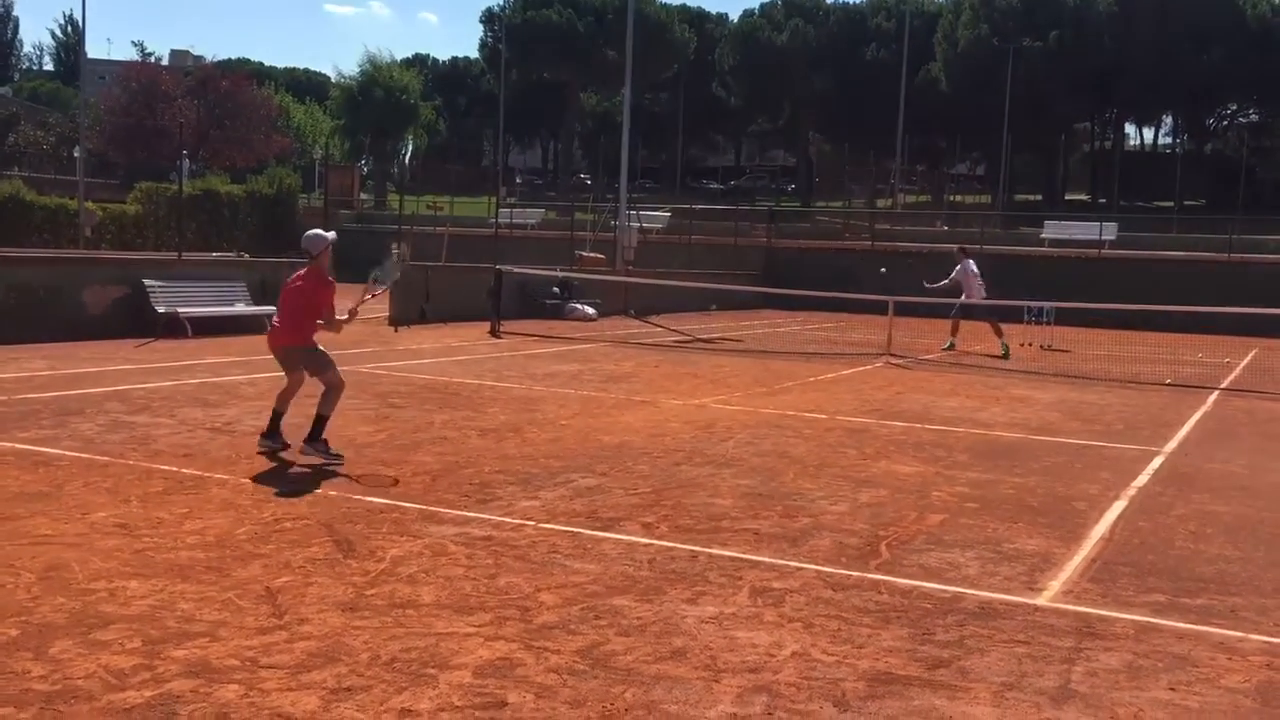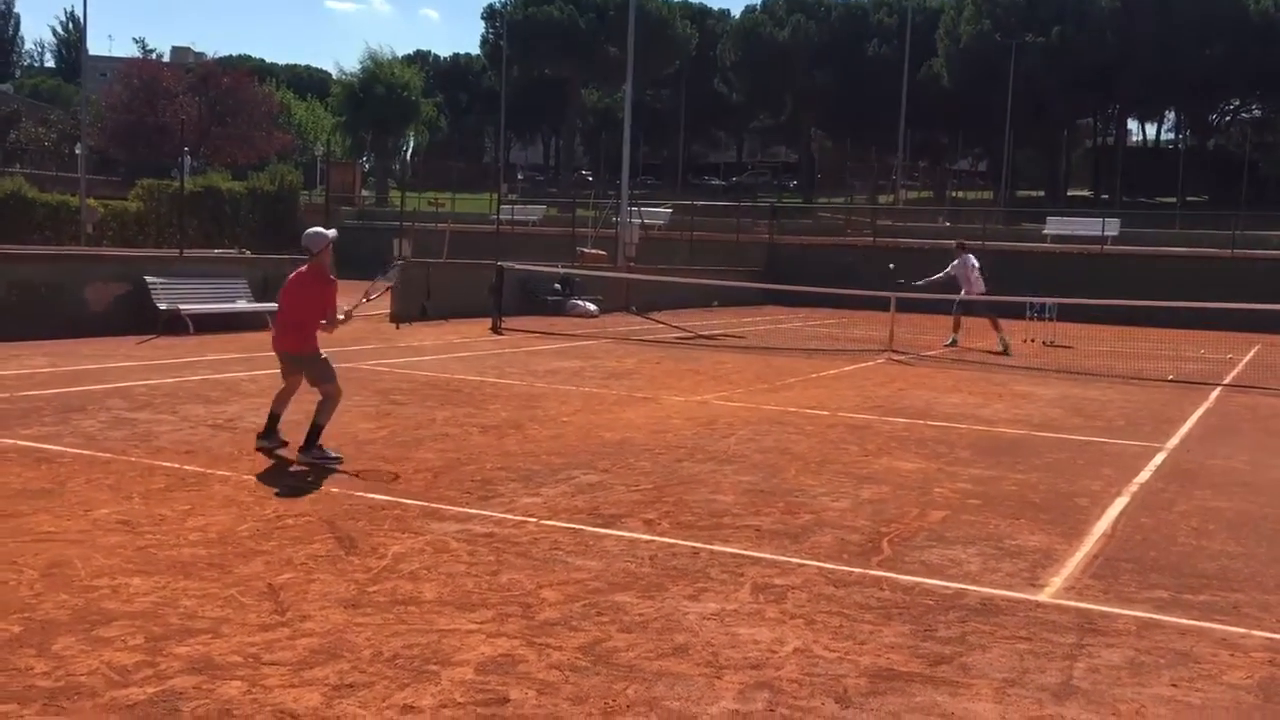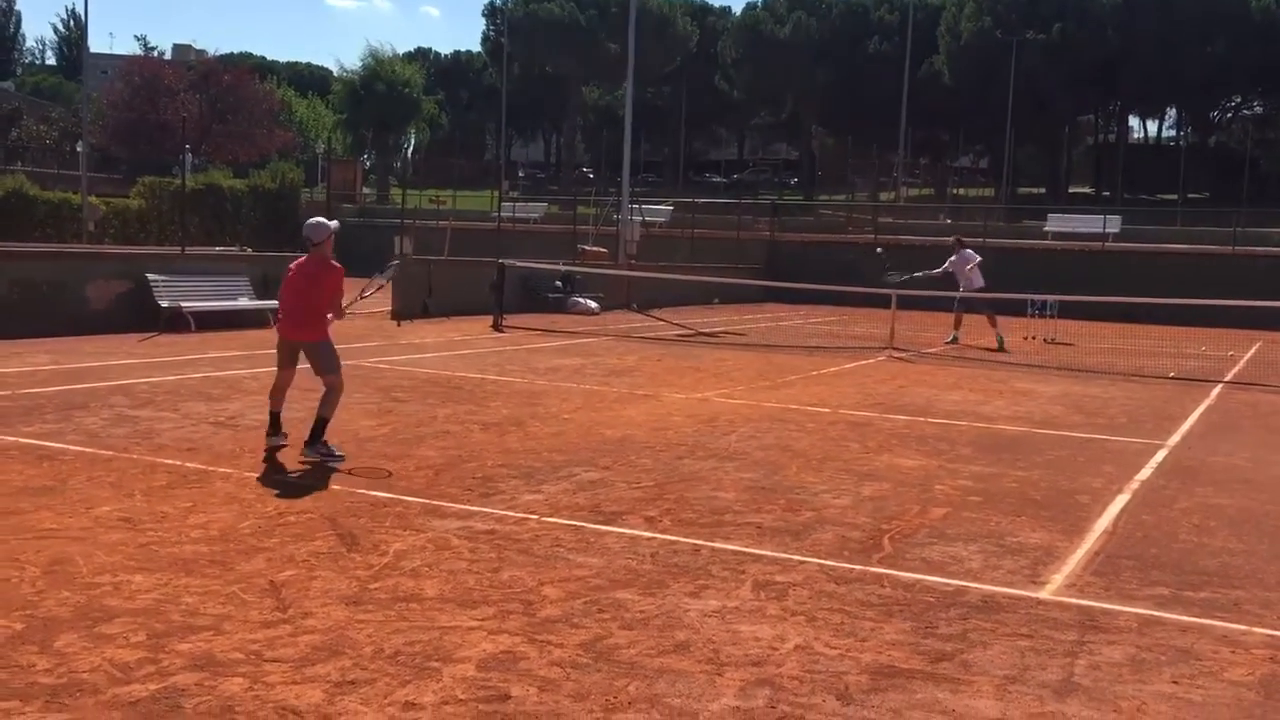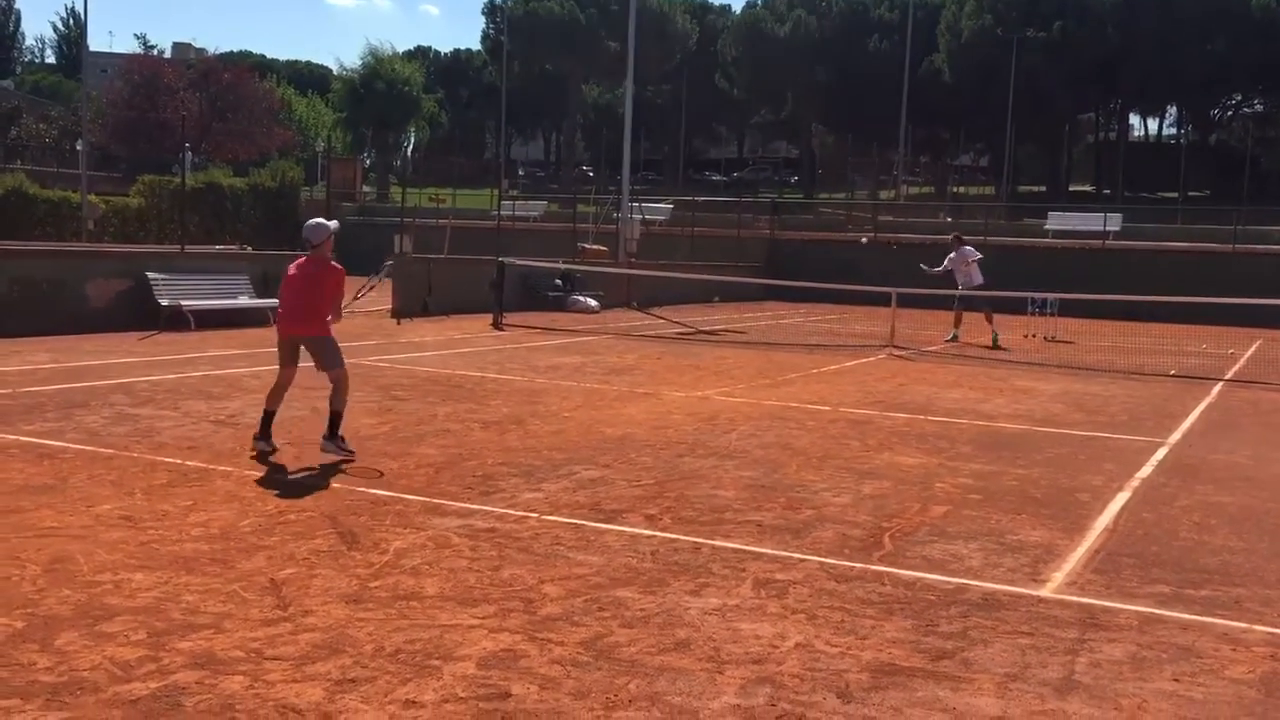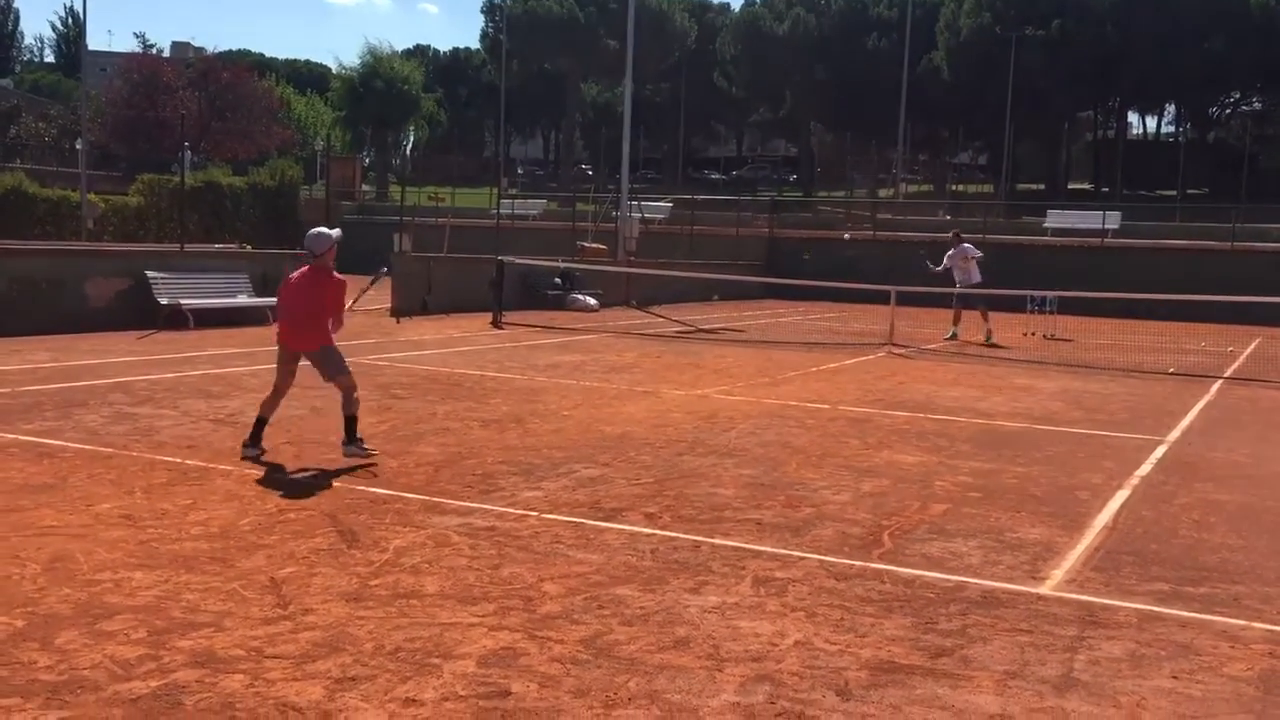
dt=0.1s
person 1, frame 1
left shoulder: (296, 278)
right shoulder: (325, 282)
right elbow: (329, 321)
left wrist: (326, 325)
right wrist: (347, 319)
left hip: (277, 337)
right hip: (297, 340)
left knee: (295, 381)
right knee: (335, 383)
left ankle: (271, 434)
right ankle: (314, 440)
person 1, frame 2
left shoulder: (294, 277)
right shoulder: (328, 281)
right elbow: (331, 322)
right wrist: (344, 318)
left hip: (281, 339)
right hip: (303, 343)
left knee: (291, 384)
right knee: (332, 393)
left ankle: (267, 435)
right ankle: (309, 448)
person 1, frame 3
left shoulder: (294, 267)
right shoulder: (334, 269)
left elbow: (285, 301)
right elbow: (337, 312)
right wrist: (328, 318)
left hip: (287, 328)
right hip: (313, 332)
left knee: (283, 379)
right knee: (334, 384)
left ankle: (274, 431)
right ankle: (314, 443)
person 1, frame 4
left shoulder: (294, 267)
right shoulder: (335, 270)
left elbow: (284, 301)
right elbow: (336, 314)
right wrist: (331, 317)
left hip: (287, 326)
right hip: (315, 329)
left knee: (283, 380)
right knee: (340, 379)
left ankle: (264, 436)
right ankle: (332, 436)
person 1, frame 5
left shoulder: (294, 277)
right shoulder: (336, 282)
left elbow: (280, 310)
right elbow: (337, 322)
right wrist: (331, 329)
left hip: (287, 337)
right hip: (316, 340)
left knee: (280, 388)
right knee: (349, 387)
left ankle: (253, 441)
right ankle: (351, 441)
